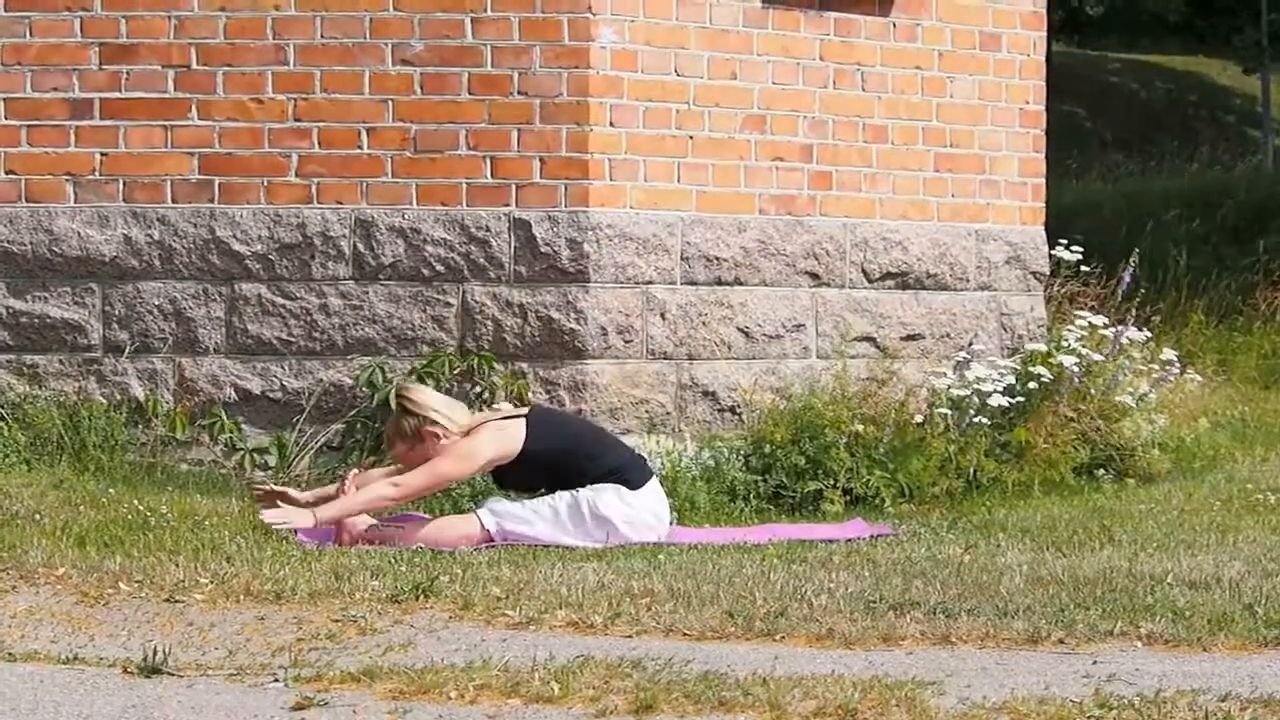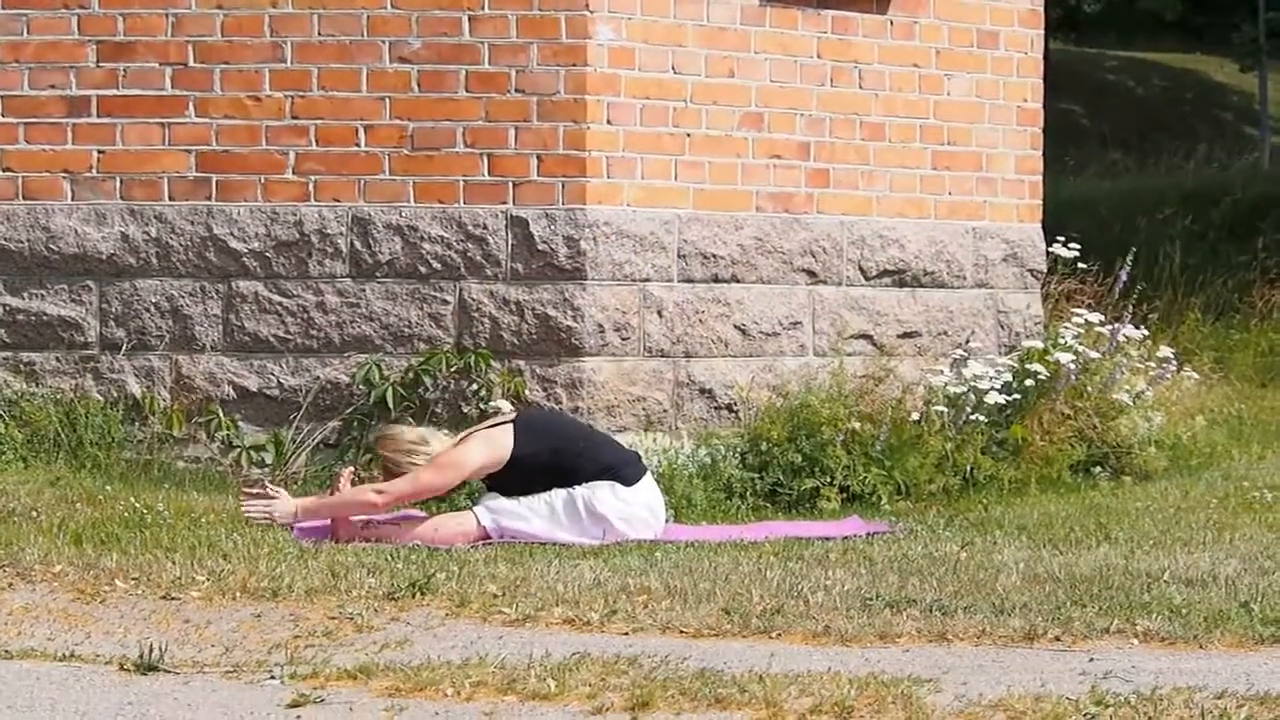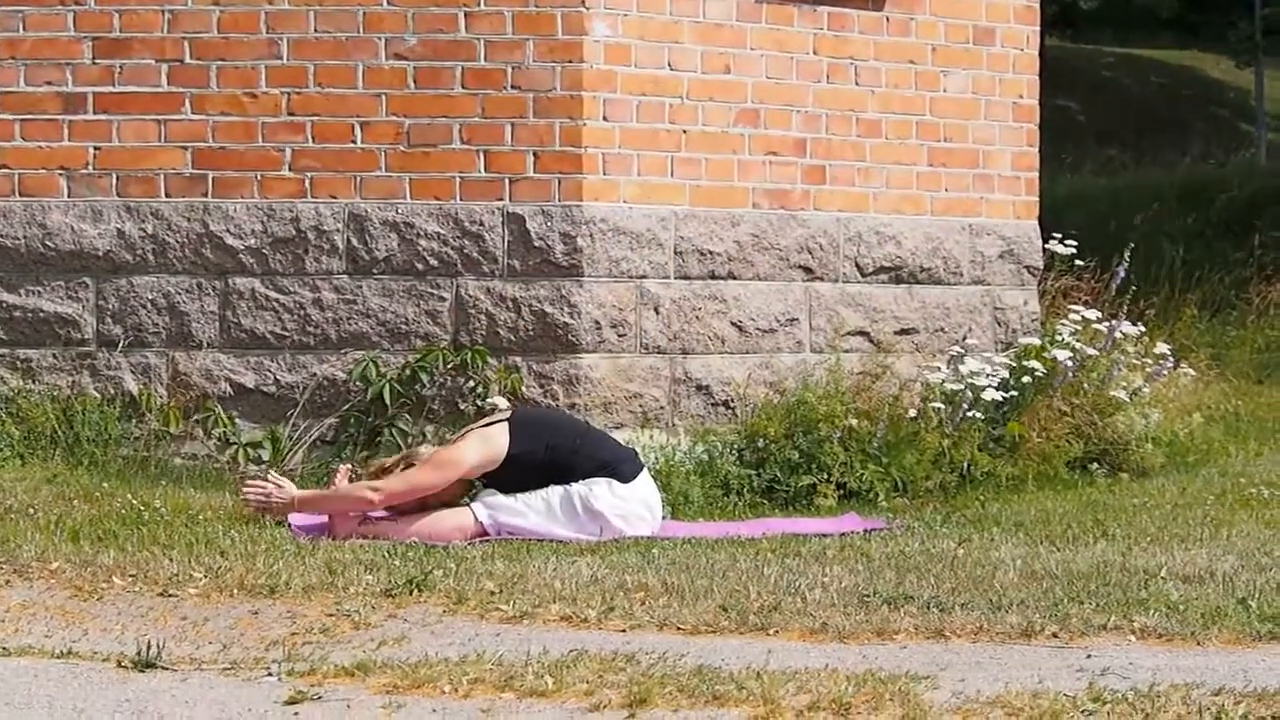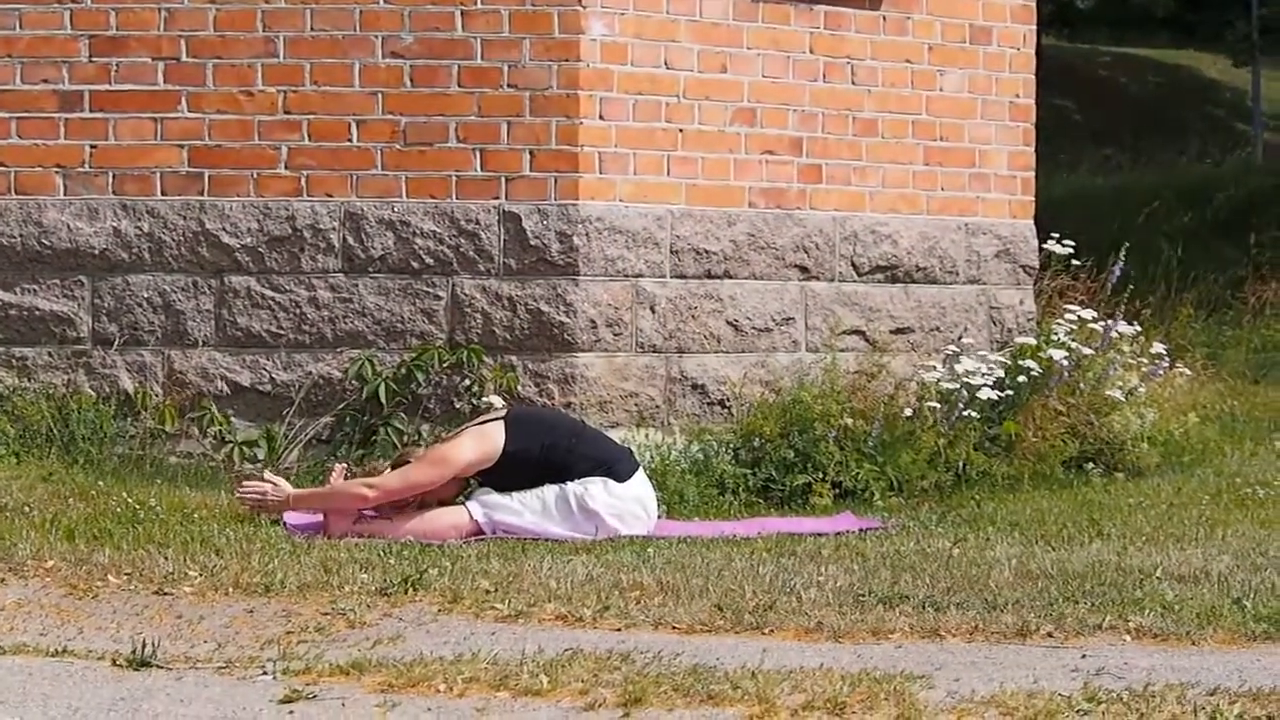
dt=0.3s
person 1, frame 1
left shoulder: (486, 441)
right shoulder: (485, 428)
left elbow: (397, 490)
right elbow: (393, 474)
left wrist: (314, 517)
right wrist: (310, 495)
left hip: (625, 506)
right hip: (624, 502)
left knee: (484, 527)
person 1, frame 2
left shoulder: (474, 453)
right shoulder: (477, 440)
left elbow: (381, 497)
right elbow: (384, 488)
left wrist: (297, 511)
right wrist: (299, 501)
left hip: (619, 504)
right hip: (621, 499)
left knee: (476, 526)
person 1, frame 3
left shoulder: (467, 454)
right shoulder: (475, 441)
left elbow: (376, 495)
right elbow: (381, 489)
left wrist: (295, 500)
left hip: (615, 501)
right hip: (620, 494)
left knee: (475, 522)
person 1, frame 4
left shoulder: (462, 453)
right shoulder: (472, 440)
left elbow: (371, 491)
right elbow: (377, 487)
left wrist: (291, 499)
left hip: (612, 500)
right hip: (614, 493)
left knee: (472, 519)
